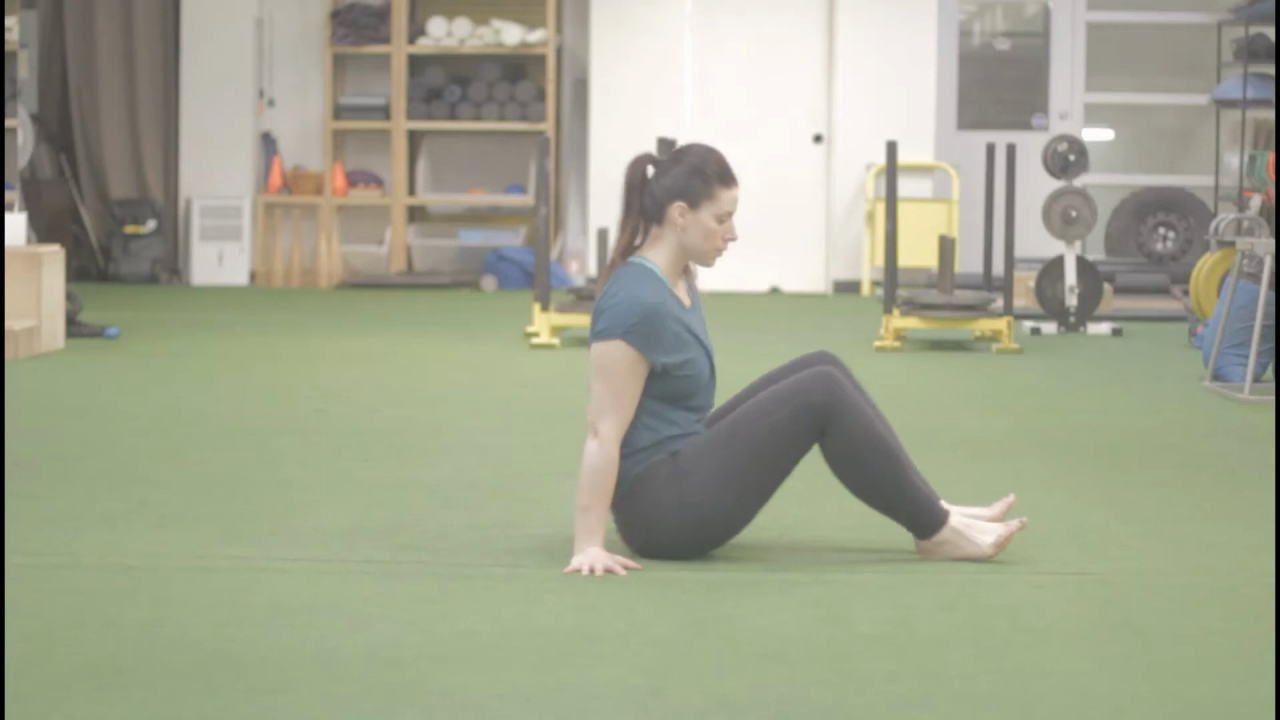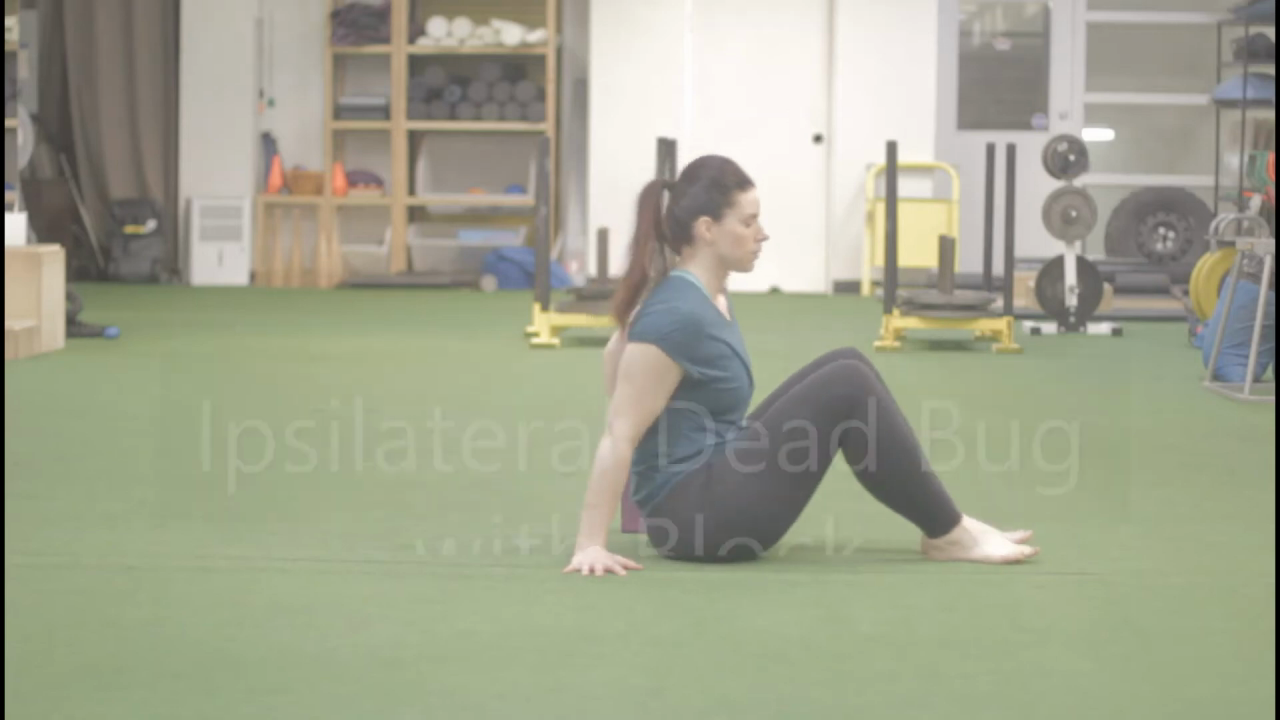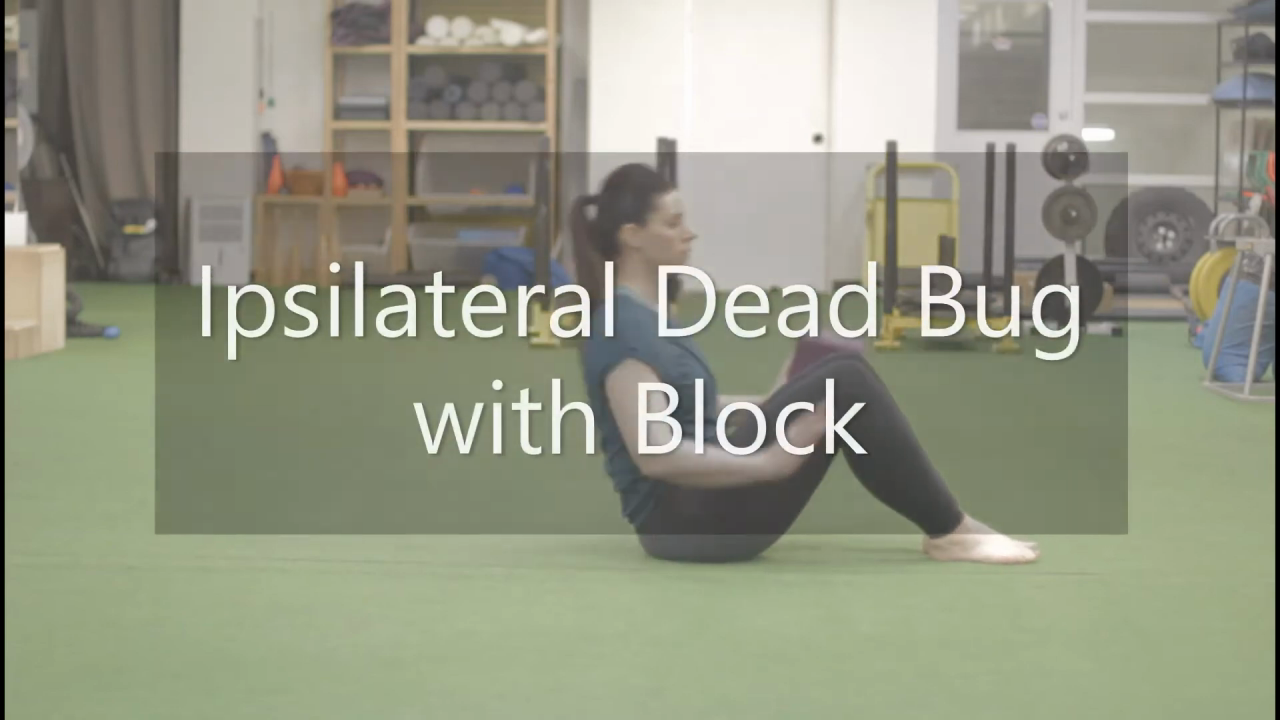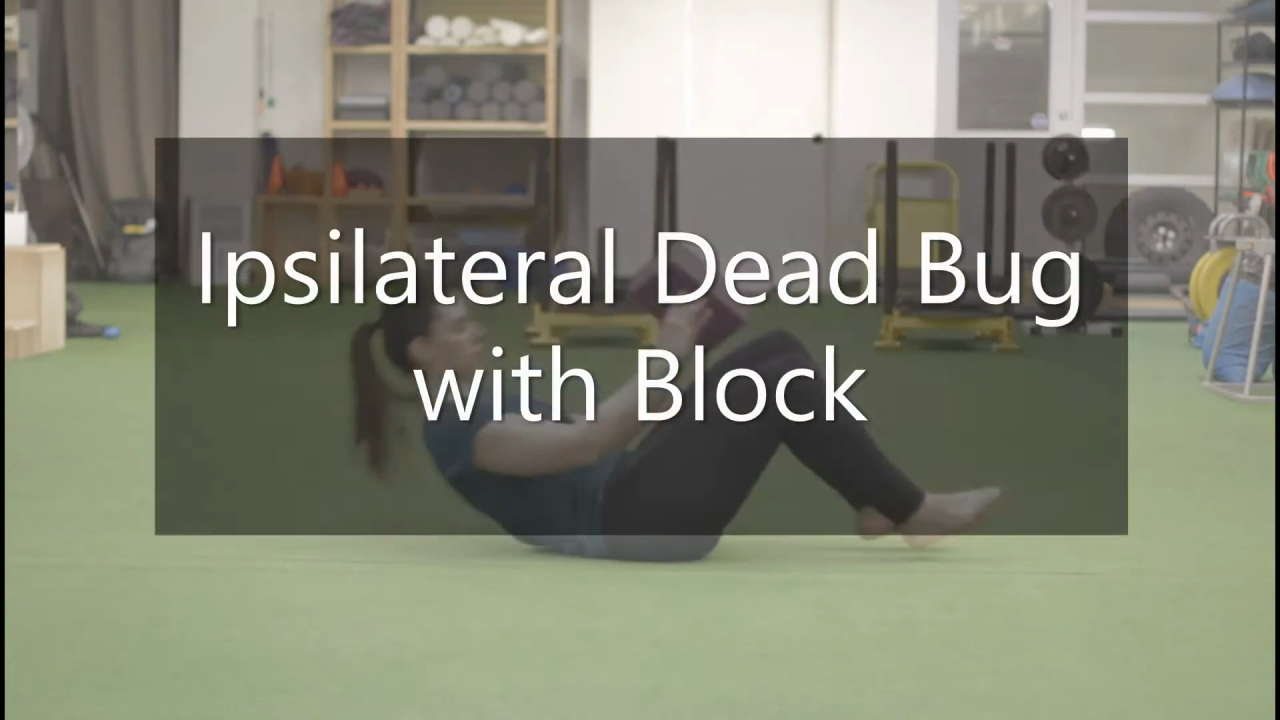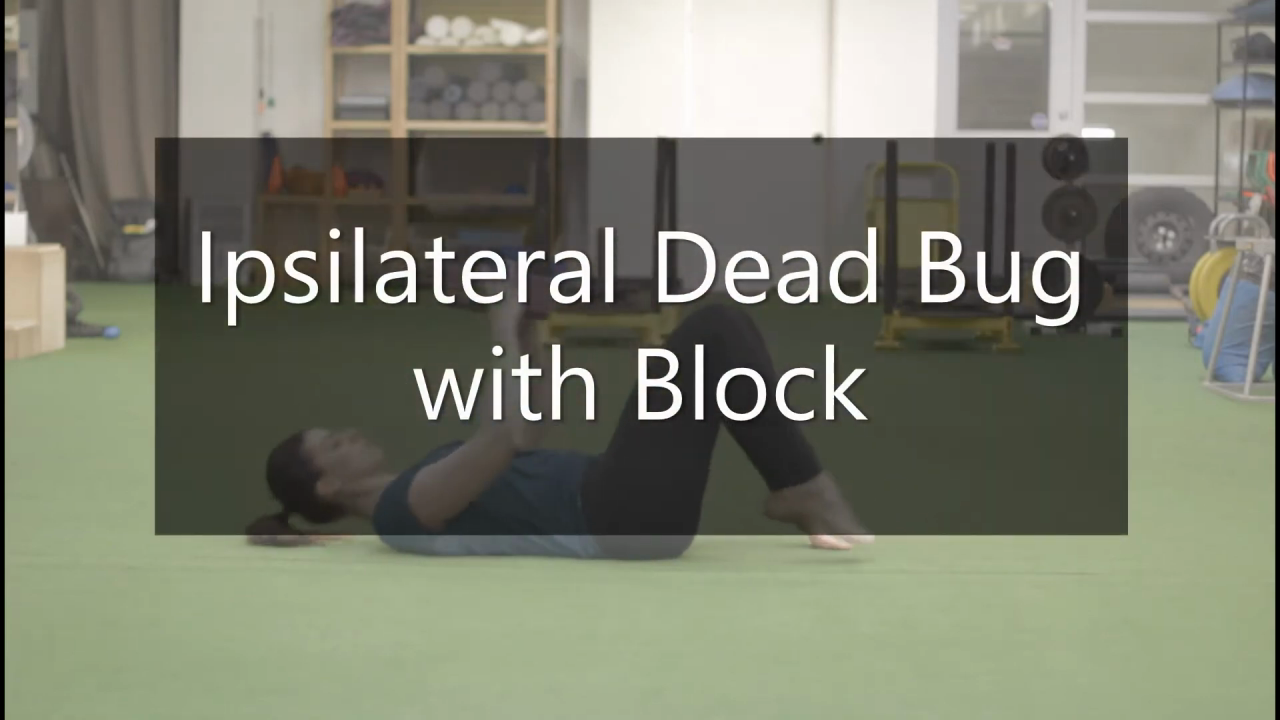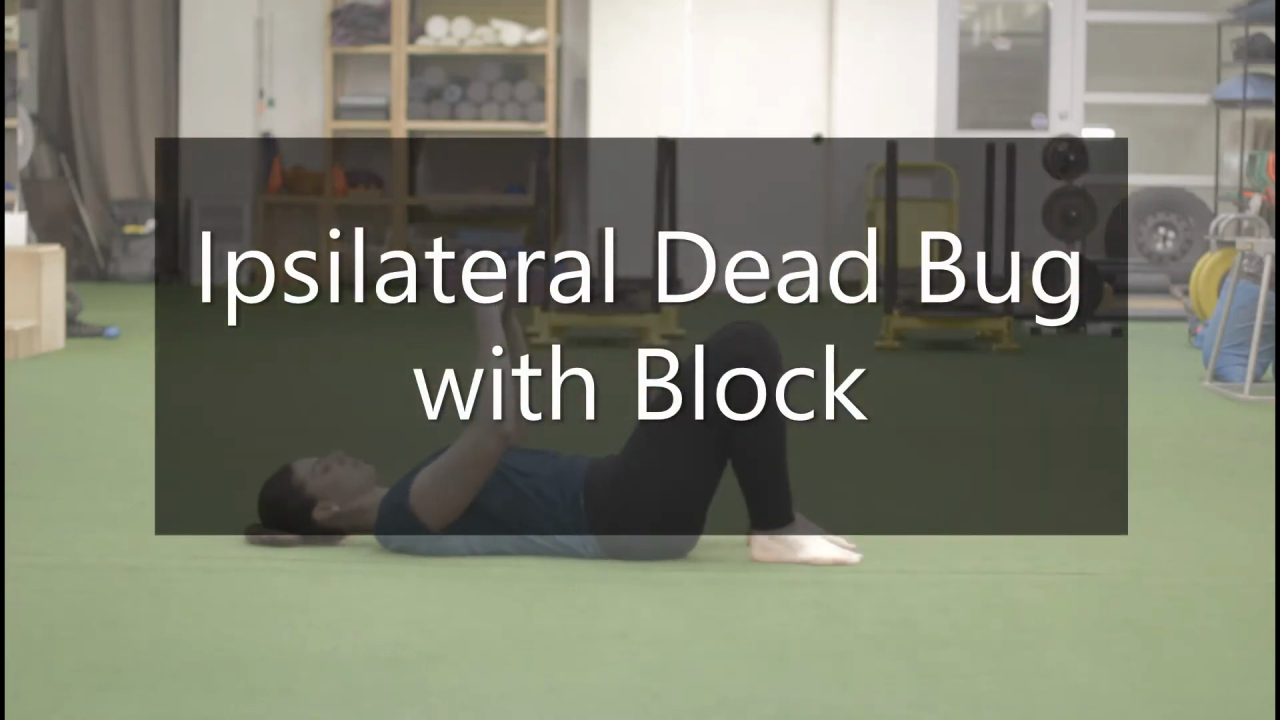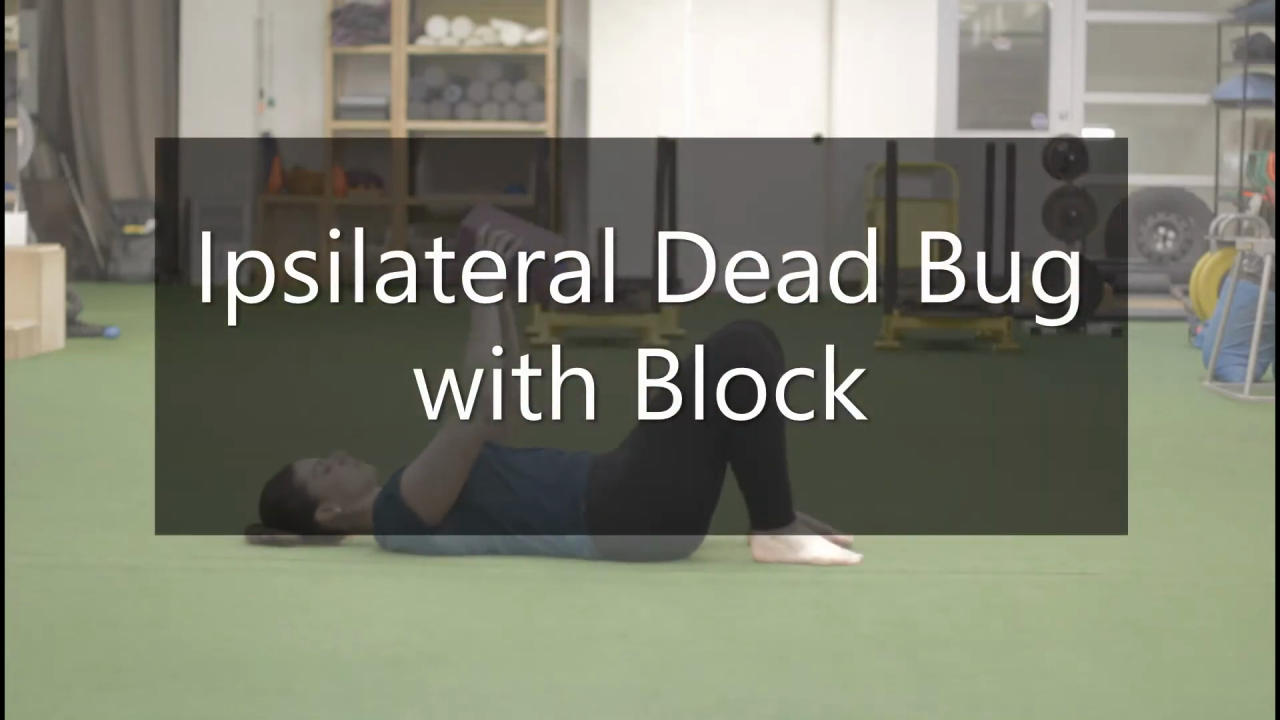
dt=0.4s
person 1, frame 1
left shoulder: (675, 278)
right shoulder: (637, 302)
right elbow: (602, 432)
right wrist: (589, 545)
left hip: (680, 470)
right hip: (660, 506)
left knee: (823, 369)
right knee: (822, 395)
left ankle: (932, 509)
right ankle: (936, 533)
person 1, frame 2
left shoulder: (701, 293)
right shoulder: (679, 314)
left elbow: (616, 355)
right elbow: (618, 434)
right wrist: (590, 544)
left hip: (714, 482)
right hip: (696, 516)
left knee: (845, 367)
right knee: (847, 386)
left ankle: (945, 519)
right ankle: (947, 534)
person 1, frame 3
left shoulder: (645, 310)
right shoulder: (624, 328)
right elbow: (655, 454)
left wrist: (781, 401)
right wrist: (768, 461)
left hip: (706, 495)
right hip: (686, 517)
left knee: (841, 367)
right knee: (845, 384)
left ankle: (947, 520)
right ankle: (949, 534)
person 1, frame 4
left shoulder: (472, 400)
right shoulder: (457, 423)
left elbow: (589, 432)
right elbow: (587, 444)
left wrist: (663, 355)
right wrist: (666, 353)
left hip: (619, 498)
right hip: (626, 526)
left knee: (774, 350)
right knee: (779, 378)
left ankle: (882, 506)
right ankle: (914, 510)
person 1, frame 5
left shoulder: (418, 486)
right shoulder: (404, 511)
left elbow: (526, 421)
right elbow: (503, 435)
left wrist: (525, 333)
right wrist: (502, 329)
left hip: (607, 502)
right hip: (624, 519)
left knee: (722, 324)
right knee: (715, 332)
left ankle: (793, 493)
right ankle: (804, 485)
person 1, frame 6
left shoulder: (420, 499)
right shoulder: (408, 517)
left elbow: (512, 411)
right elbow: (497, 427)
left wrist: (505, 311)
right wrist: (485, 317)
left hip: (618, 499)
right hip: (630, 519)
left knee: (744, 341)
right knee: (745, 353)
left ankle: (778, 519)
right ankle: (775, 531)
person 1, frame 7
left shoulder: (422, 485)
right shoulder: (404, 514)
left elbow: (504, 392)
right elbow: (479, 407)
left wrist: (500, 290)
right wrist: (484, 295)
left hip: (625, 499)
right hip: (631, 519)
left knee: (747, 344)
right knee: (745, 349)
left ankle: (779, 513)
right ankle: (778, 528)
